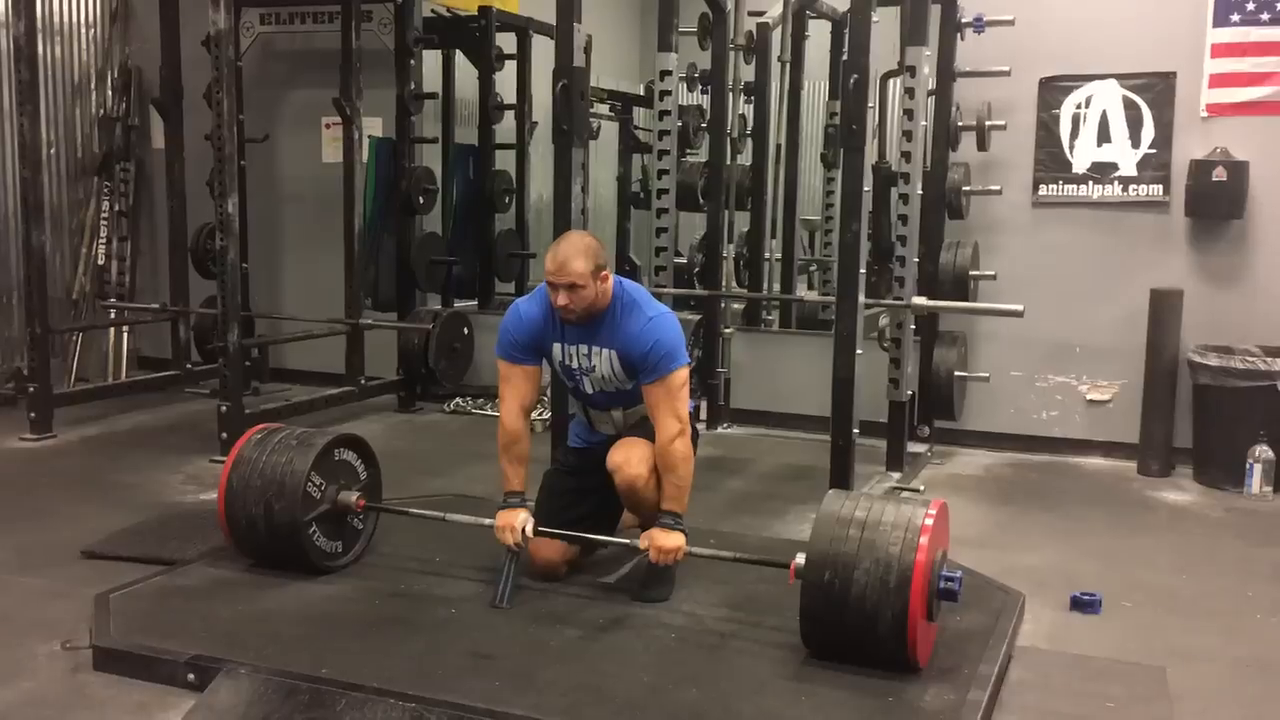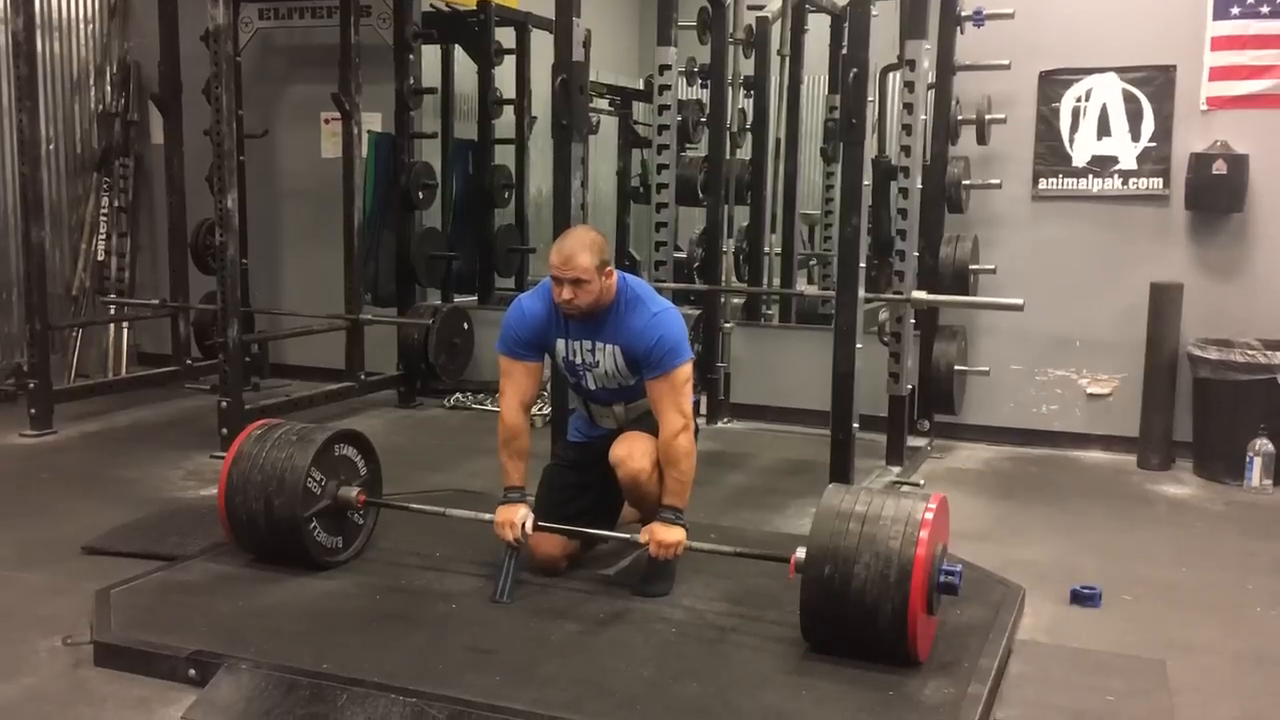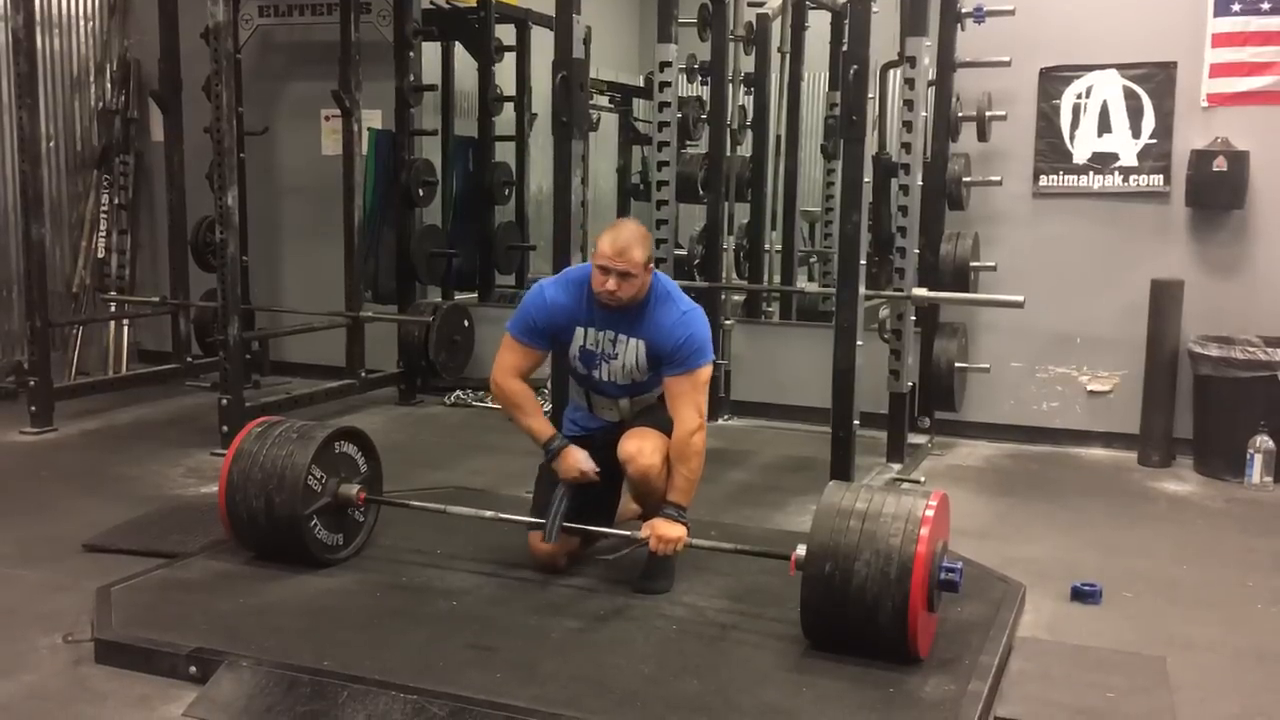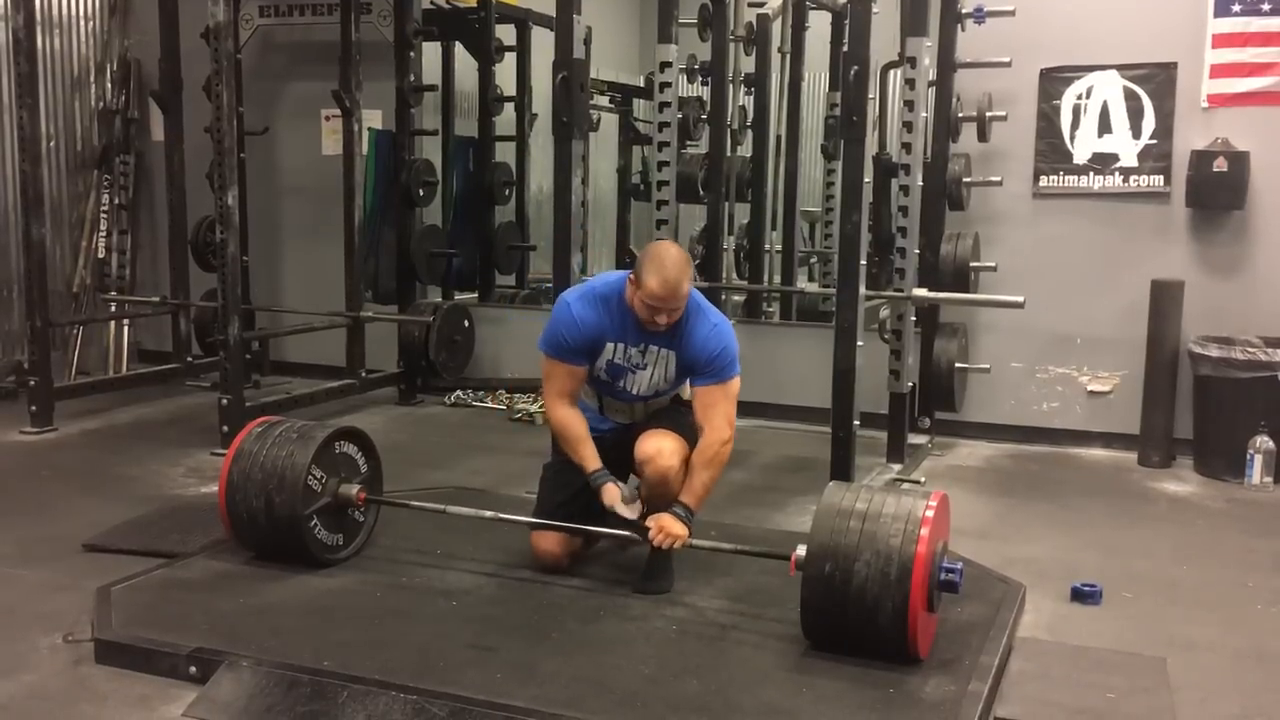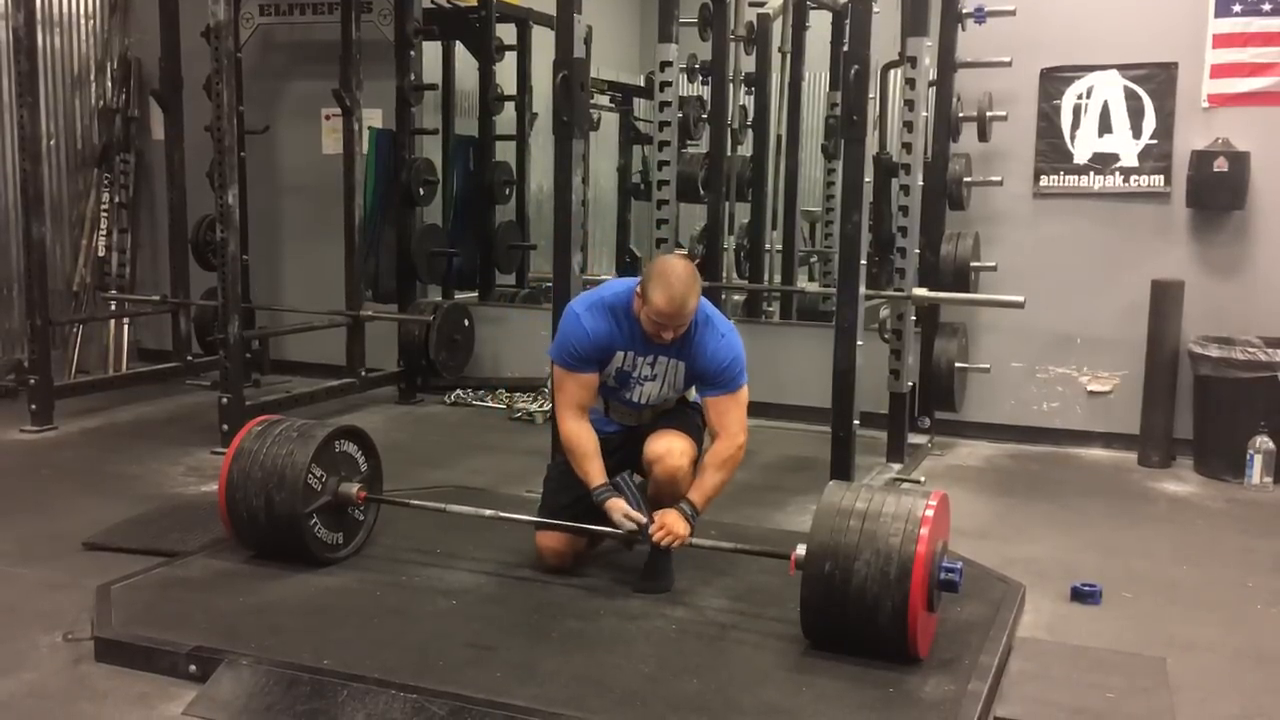
dt=0.5s
person 1, frame 1
left shoulder: (651, 325)
right shoulder: (525, 318)
left elbow: (673, 427)
right elbow: (514, 411)
left wrist: (670, 521)
right wrist: (513, 500)
left hip: (653, 425)
right hip: (591, 433)
left knee: (627, 468)
right knee: (546, 560)
left ankle: (656, 537)
right ankle: (618, 517)
person 1, frame 2
left shoulder: (655, 321)
right shoulder: (528, 313)
left elbow: (677, 423)
right elbow: (514, 407)
left wrist: (671, 516)
right wrist: (513, 496)
left hip: (654, 419)
right hip: (590, 428)
left knee: (631, 462)
right knee: (547, 555)
left ankle: (657, 530)
right ankle: (618, 511)
person 1, frame 3
left shoulder: (682, 320)
right shoulder: (551, 297)
left elbow: (690, 422)
right elbow: (505, 378)
left wrist: (674, 512)
right wrist: (556, 448)
left hip: (655, 412)
right hip: (588, 421)
left knee: (641, 458)
right knee: (548, 552)
right ankle: (615, 509)
person 1, frame 4
left shoulder: (711, 332)
right shoulder: (577, 309)
left elbow: (718, 433)
right elbow: (559, 403)
left wrist: (682, 511)
right wrist: (600, 479)
left hip: (663, 414)
right hip: (594, 421)
left knee: (659, 458)
right knee: (550, 553)
left ankle: (659, 543)
right ankle: (622, 511)
person 1, frame 5
left shoulder: (718, 340)
right shoulder: (586, 317)
left elbow: (730, 438)
right elbow: (572, 417)
left wrist: (687, 509)
right wrist: (606, 495)
left hip: (668, 417)
right hip: (601, 422)
left knee: (669, 459)
right knee: (553, 552)
left ankle: (661, 545)
right ankle: (609, 520)
